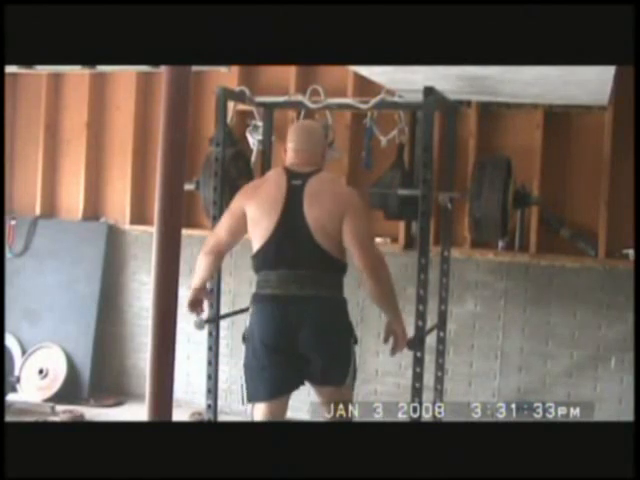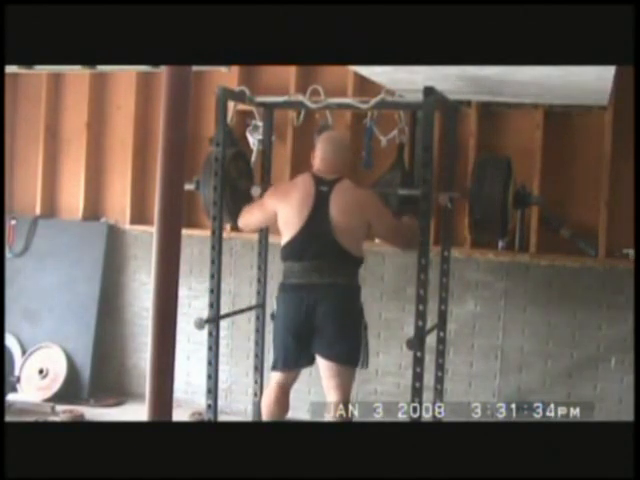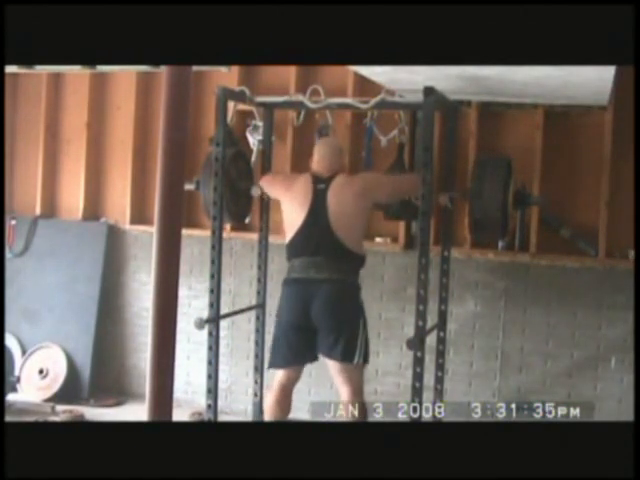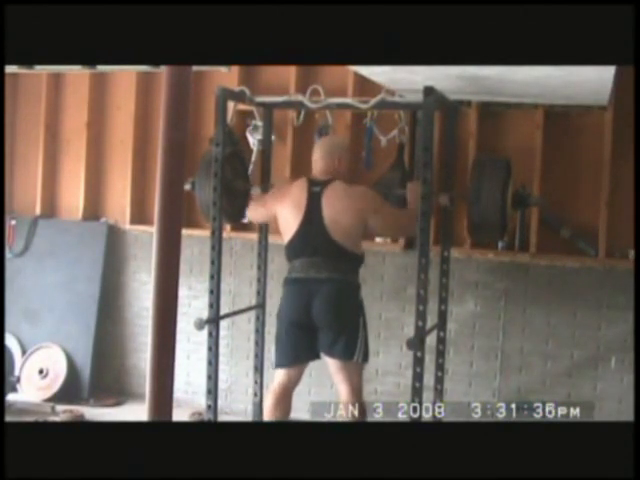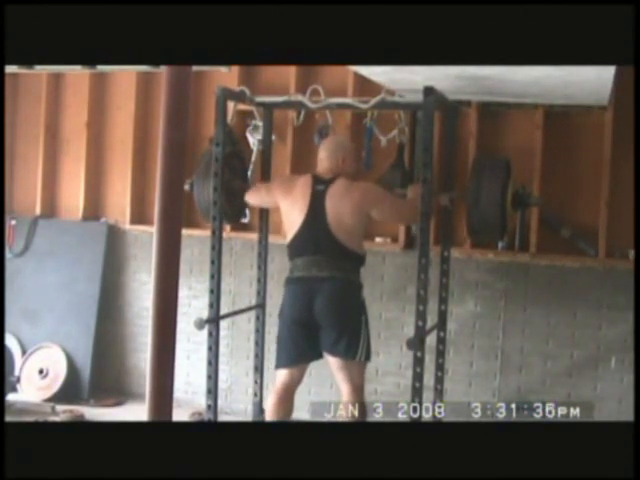
dt=0.7s
person 1, frame 1
left shoulder: (255, 192)
right shoulder: (342, 196)
left elbow: (212, 248)
right elbow: (369, 263)
left wrist: (198, 285)
right wrist: (394, 316)
left hip: (269, 312)
right hip: (324, 313)
left knee: (267, 415)
right knee: (336, 406)
person 1, frame 2
left shoulder: (285, 192)
right shoulder: (362, 200)
left elbow: (244, 221)
right elbow: (405, 239)
left wrist: (267, 210)
right wrist: (410, 224)
left hip: (294, 297)
right hip: (339, 301)
left knee: (280, 380)
right knee: (338, 396)
person 1, frame 3
left shoulder: (292, 185)
right shoulder: (361, 187)
left elbow: (264, 182)
right elbow: (412, 183)
right wrist: (424, 183)
left hip: (295, 292)
right hip: (338, 295)
left knee: (282, 381)
right knee: (350, 389)
person 1, frame 4
left shoulder: (286, 194)
right shoulder: (357, 198)
left elbow: (253, 212)
right elbow: (403, 227)
right wrist: (415, 201)
left hip: (296, 294)
right hip: (338, 296)
left knee: (283, 381)
right knee: (349, 388)
person 1, frame 5
left shoulder: (289, 188)
right shoulder: (361, 194)
left elbow: (251, 195)
right elbow: (412, 214)
right wrist: (417, 197)
left hip: (297, 292)
right hip: (341, 294)
left knee: (284, 381)
right knee: (350, 386)
